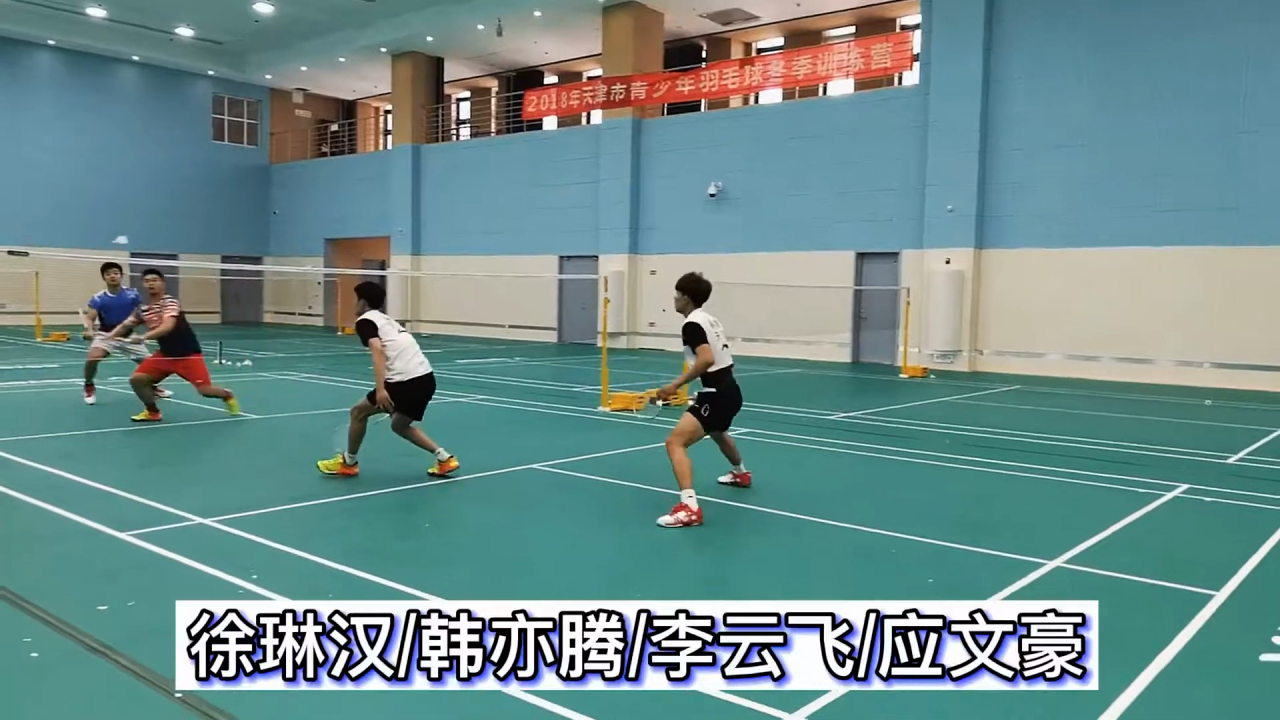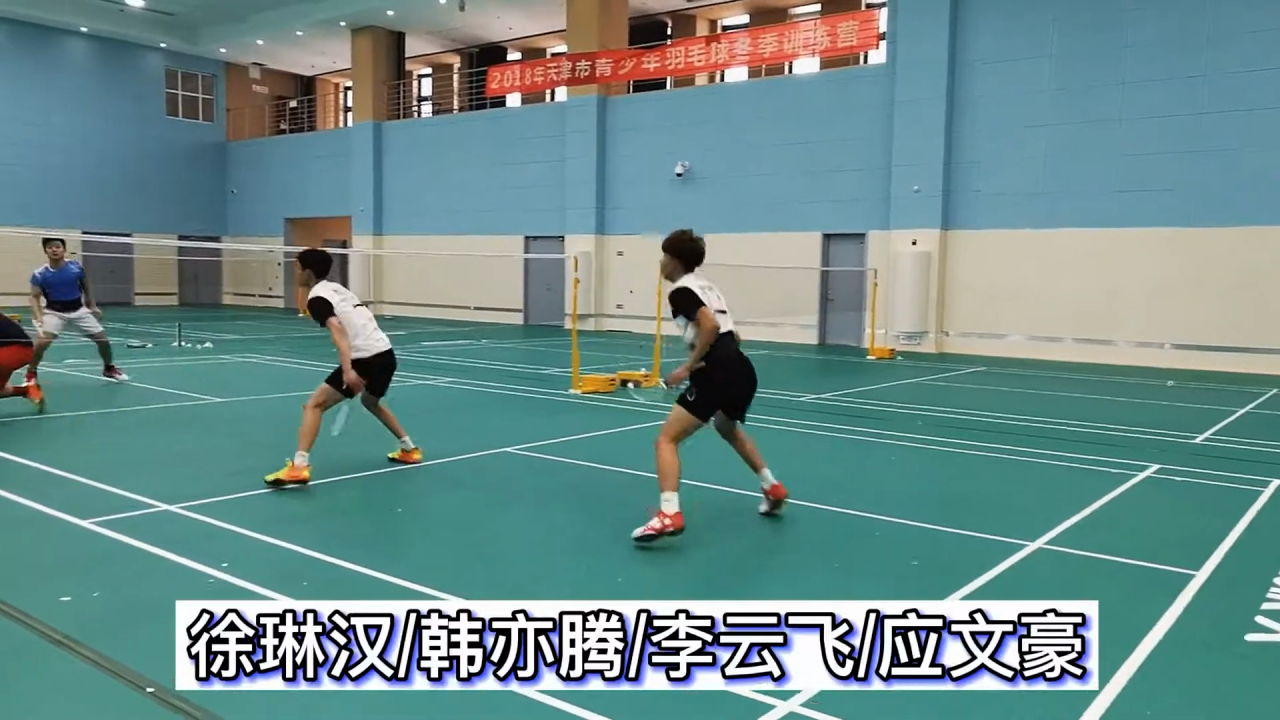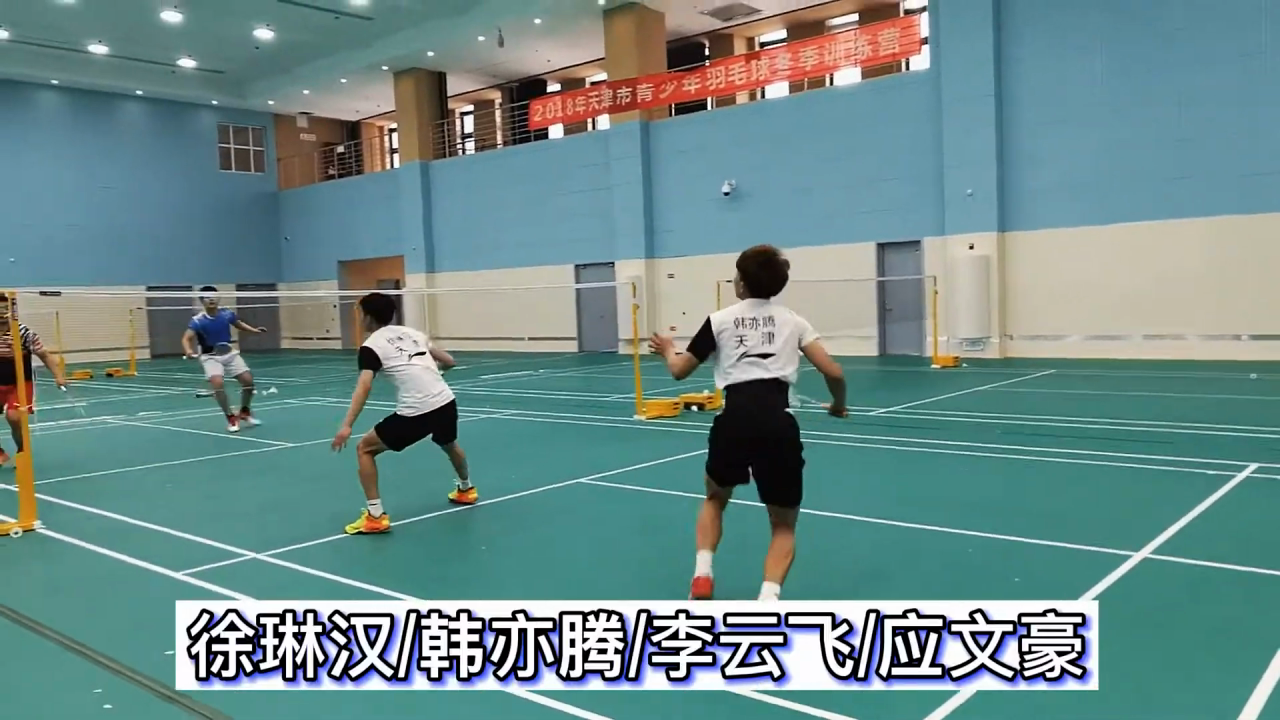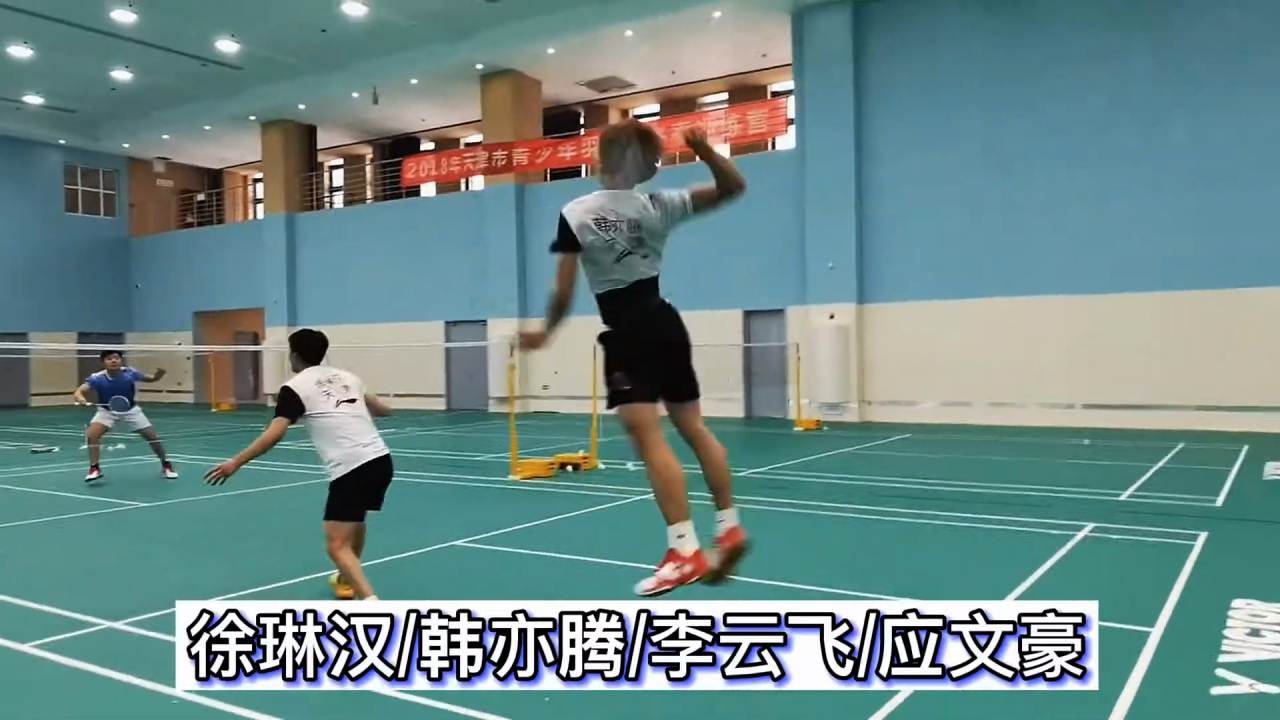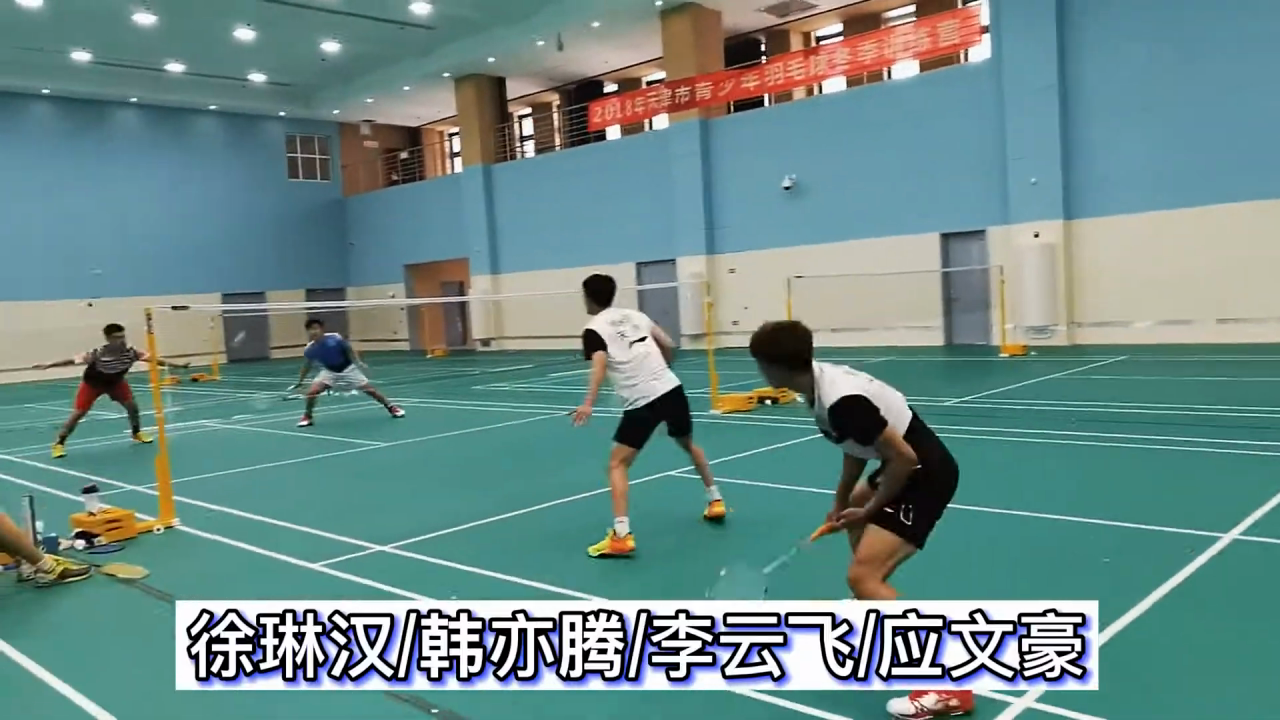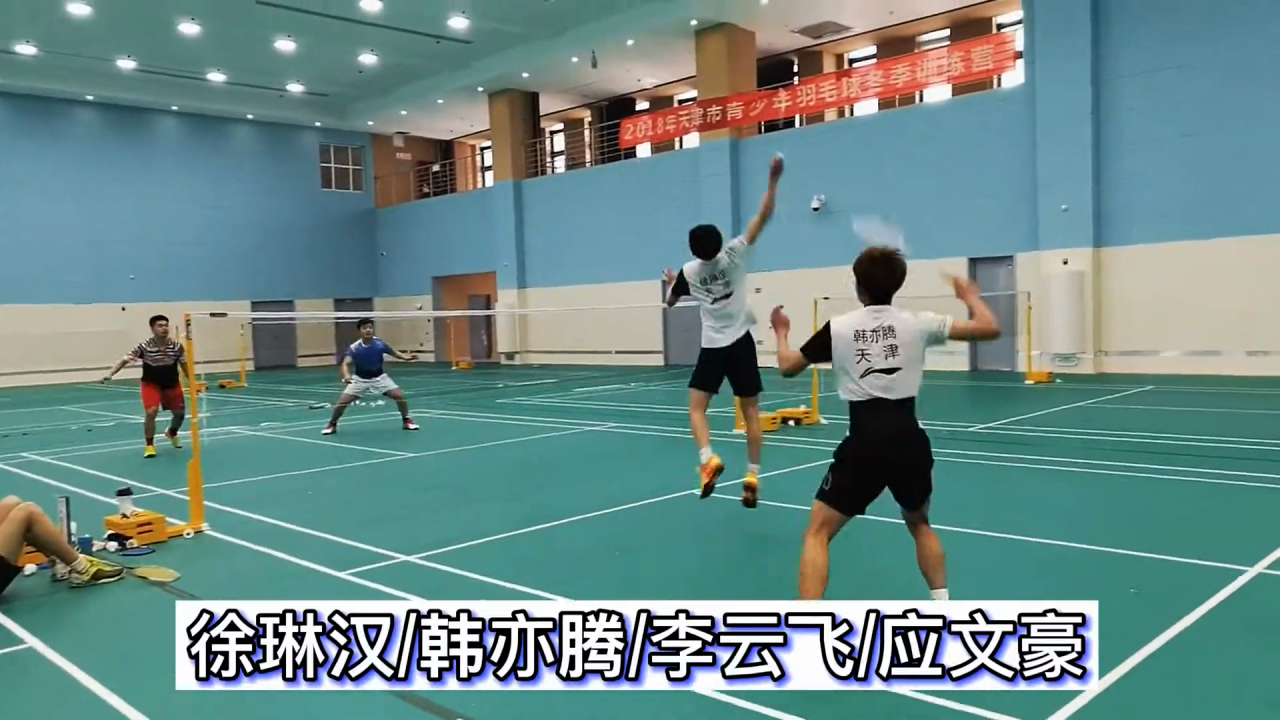
dt=0.5s
person 1, frame 1
left shoulder: (692, 325)
right shoulder: (710, 319)
left elbow: (706, 360)
left wrist: (677, 384)
left hip: (718, 396)
right hip: (730, 392)
left knee: (676, 441)
right knee: (716, 432)
left ankle: (690, 507)
right ankle: (740, 473)
person 1, frame 2
left shoulder: (681, 291)
right shoulder: (705, 285)
left elbow: (711, 325)
left wrist: (687, 367)
left hip: (717, 373)
right hip: (742, 369)
left knee: (666, 439)
right knee: (727, 428)
left ankle: (669, 515)
right ankle: (771, 487)
person 1, frame 3
left shoulder: (719, 320)
right shoulder: (791, 321)
left elbow: (680, 370)
right elbow: (833, 373)
left wrist: (666, 350)
right wrist: (839, 404)
left hip: (733, 424)
right hip: (778, 427)
left knee: (714, 501)
right knee: (783, 528)
left ankle: (702, 577)
right ankle: (769, 599)
person 1, frame 4
left shoulder: (575, 216)
right shoulder: (656, 204)
left elbow: (563, 294)
right elbow: (733, 187)
left wrist: (544, 332)
right wrist: (704, 149)
left hip: (625, 340)
right hip: (665, 329)
left knee: (649, 439)
right knee: (695, 430)
left ankle: (686, 552)
right ankle: (729, 529)
person 1, frame 5
left shoulder: (842, 401)
right shoulder: (826, 380)
left elbow: (904, 458)
right elbow: (857, 449)
left wrist: (868, 510)
right wrist: (846, 504)
left hip: (927, 473)
right hip: (924, 463)
left knee: (862, 577)
right knee: (858, 520)
person 1, frame 6
left shoulder: (838, 328)
right shoulder: (918, 323)
left elbow: (789, 365)
right elbow: (990, 328)
left wrist: (781, 333)
right wrist: (968, 293)
left hip: (864, 448)
right hip: (911, 443)
left knee: (817, 535)
right knee: (919, 524)
right ankle: (942, 606)
person 2, frame 1
left shoulder: (364, 321)
right shoulder: (386, 319)
left elbow: (378, 350)
left wrist: (380, 389)
right wrist: (387, 386)
left hip: (406, 381)
right hip: (426, 378)
left knee: (359, 412)
right knee: (400, 425)
left ankle: (347, 462)
right ankle: (444, 458)
person 2, frame 2
left shoulder: (317, 299)
right shoulder: (336, 288)
left elbow: (337, 330)
left wrist: (347, 369)
left hip: (366, 358)
right hip: (386, 354)
left knee: (313, 405)
right knee: (371, 402)
left ankle: (299, 467)
right ankle: (409, 449)
person 2, frame 3
left shoulder: (371, 346)
right shoulder: (413, 334)
left elbow: (363, 386)
right elbow: (449, 362)
left wrist: (346, 425)
left hip: (416, 413)
right hip: (447, 405)
left knee: (365, 449)
right knee: (448, 444)
left ankle: (375, 516)
right ankle: (466, 489)
person 2, frame 4
left shoulder: (295, 388)
right shoulder: (347, 377)
left elbow: (274, 434)
right elbow: (384, 410)
left wrist: (235, 463)
left hip: (350, 469)
right hip: (382, 460)
left knee: (338, 546)
right knee: (353, 516)
right ankle: (348, 582)
person 2, frame 5
left shoulder: (593, 330)
right shoulder: (636, 315)
left elbow: (600, 365)
right elbow: (668, 347)
left wrist: (588, 405)
left hip: (641, 402)
right hip: (672, 390)
left knee: (617, 464)
right knee: (688, 445)
left ankle: (621, 535)
right ankle: (715, 501)
person 2, frame 6
left shoulder: (689, 273)
right shoulder: (732, 254)
left elbow: (670, 301)
right elbow: (765, 214)
left wrist: (671, 283)
right wrist: (773, 179)
left hip: (712, 350)
right hip: (741, 345)
left knee: (696, 409)
right knee: (750, 412)
left ankle: (708, 459)
right ankle: (752, 475)
